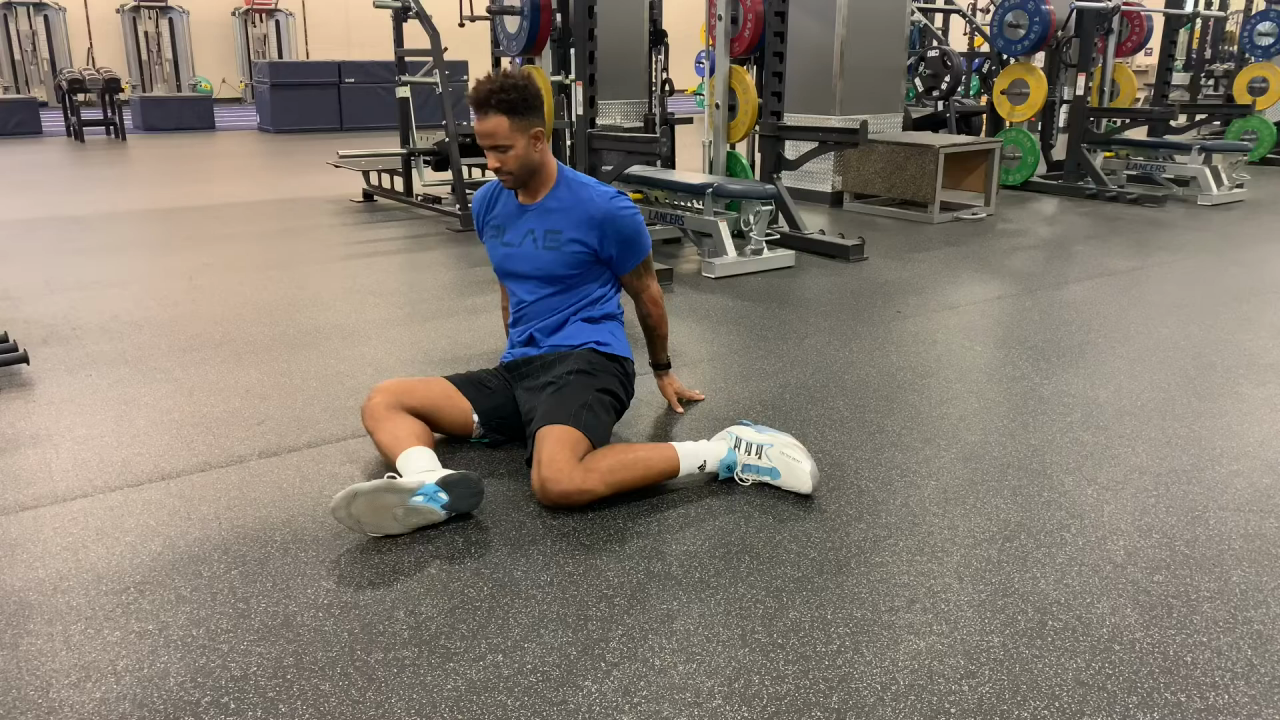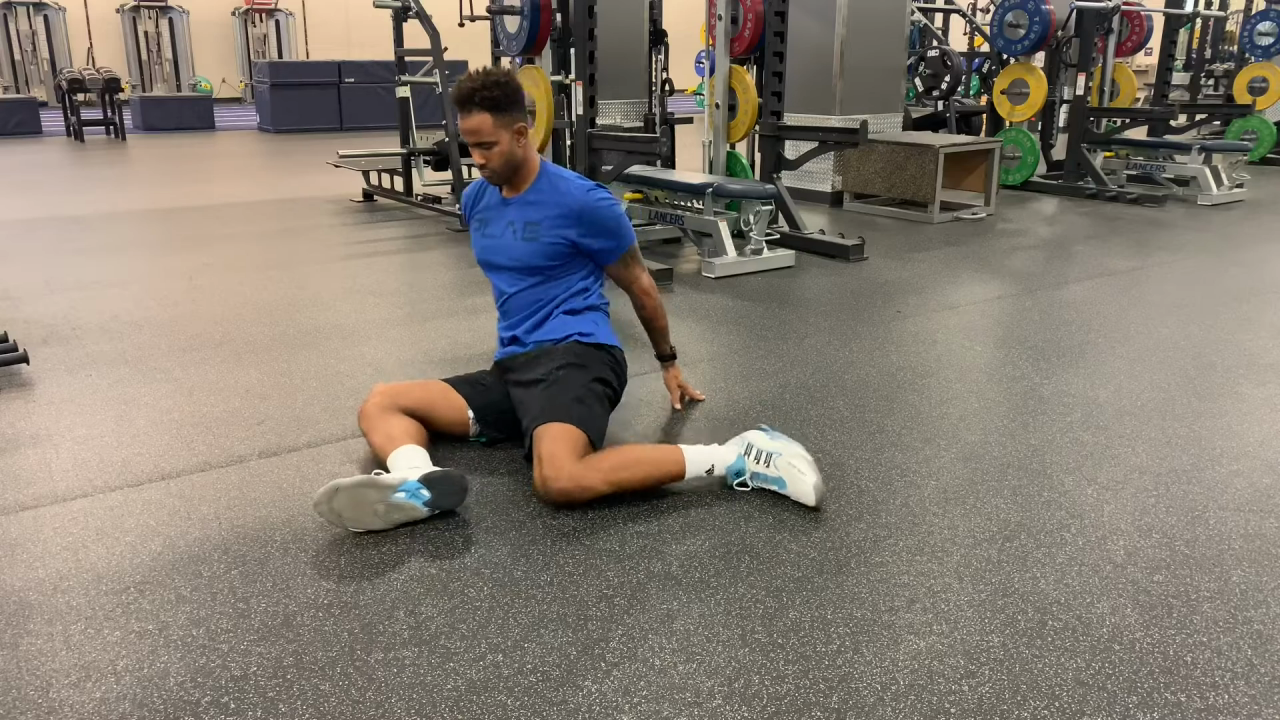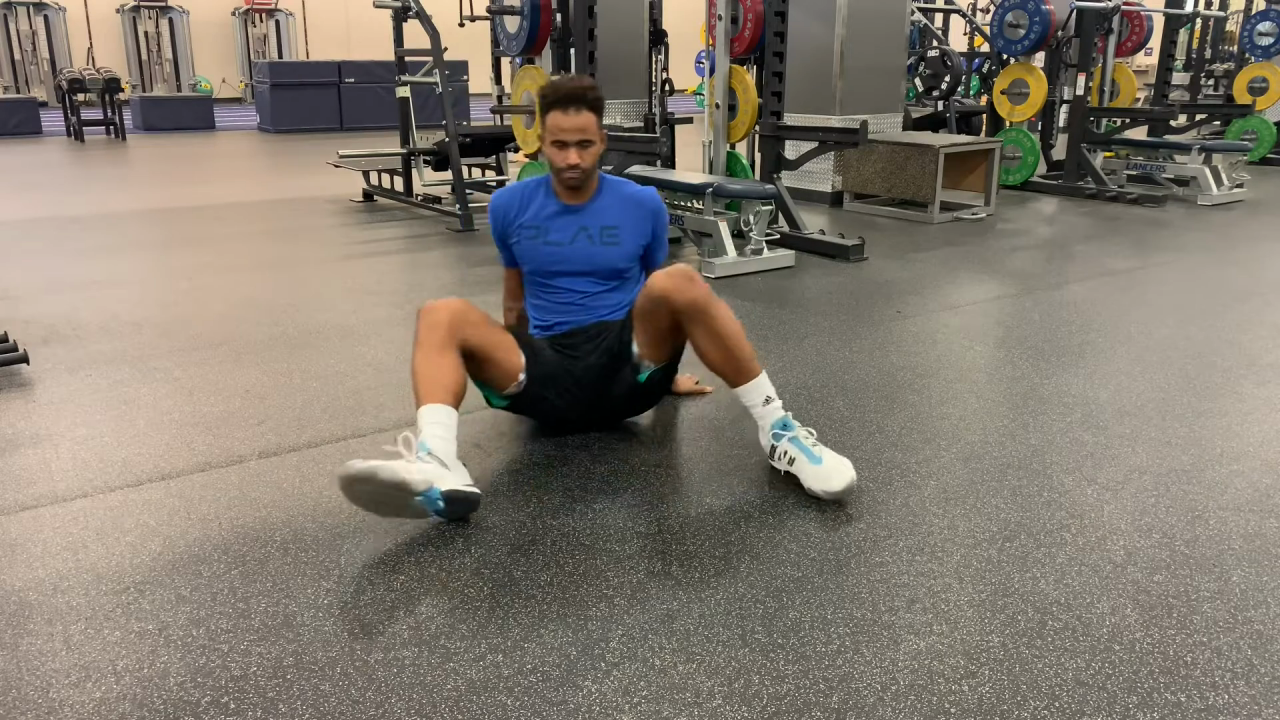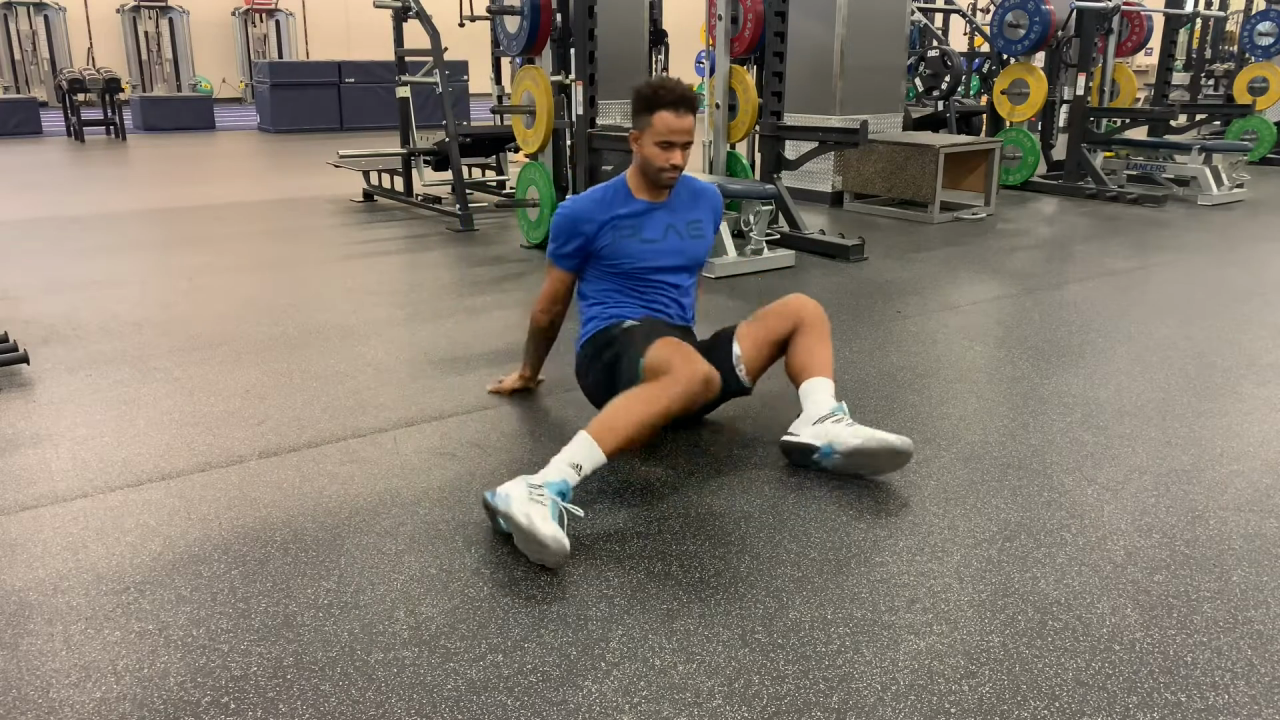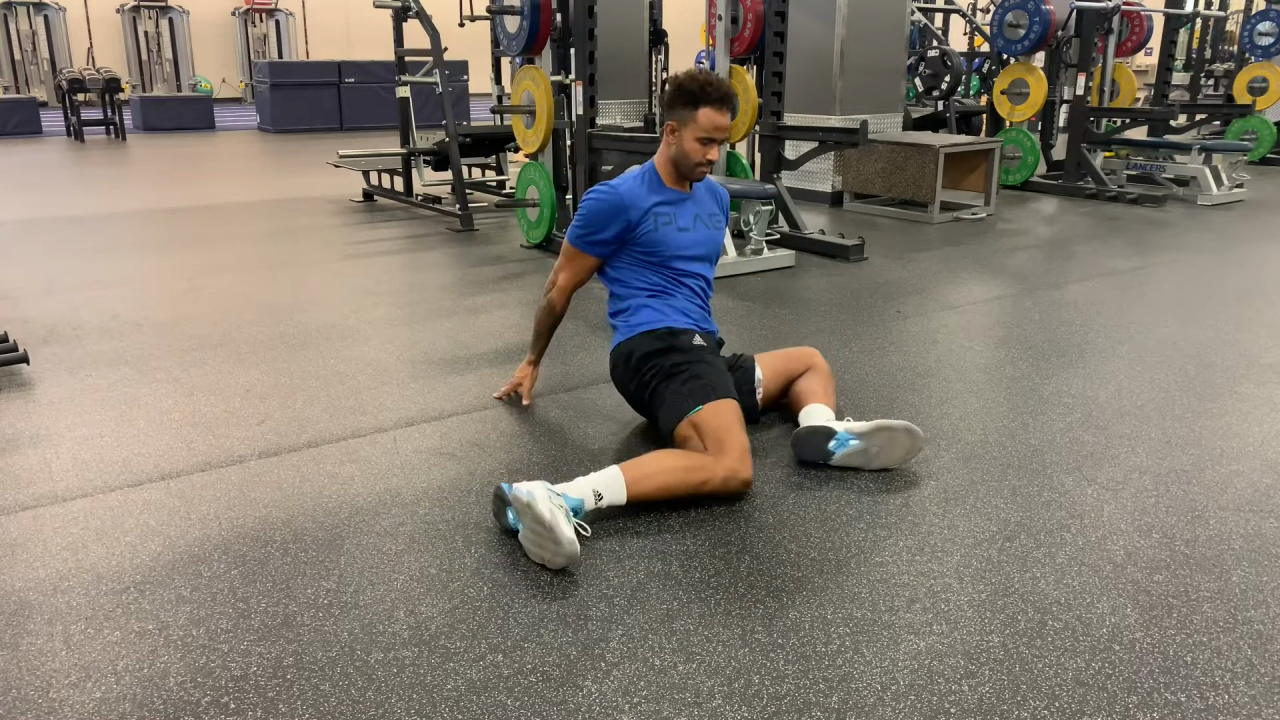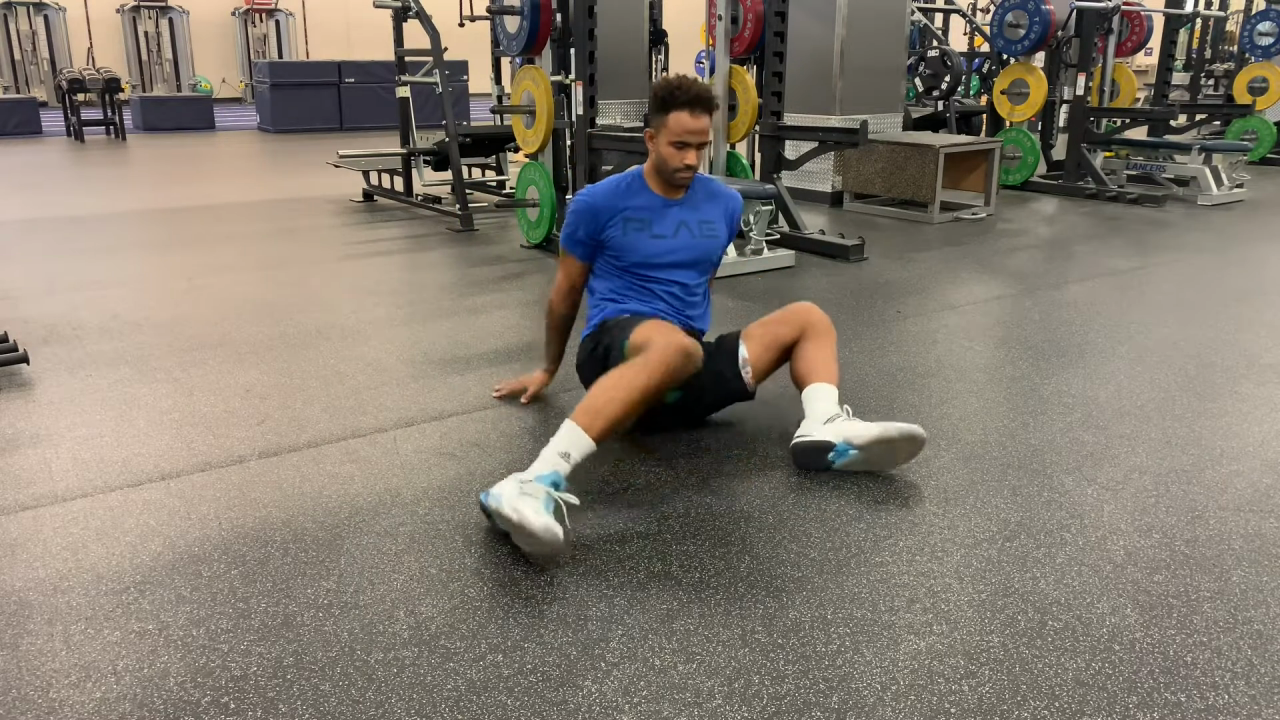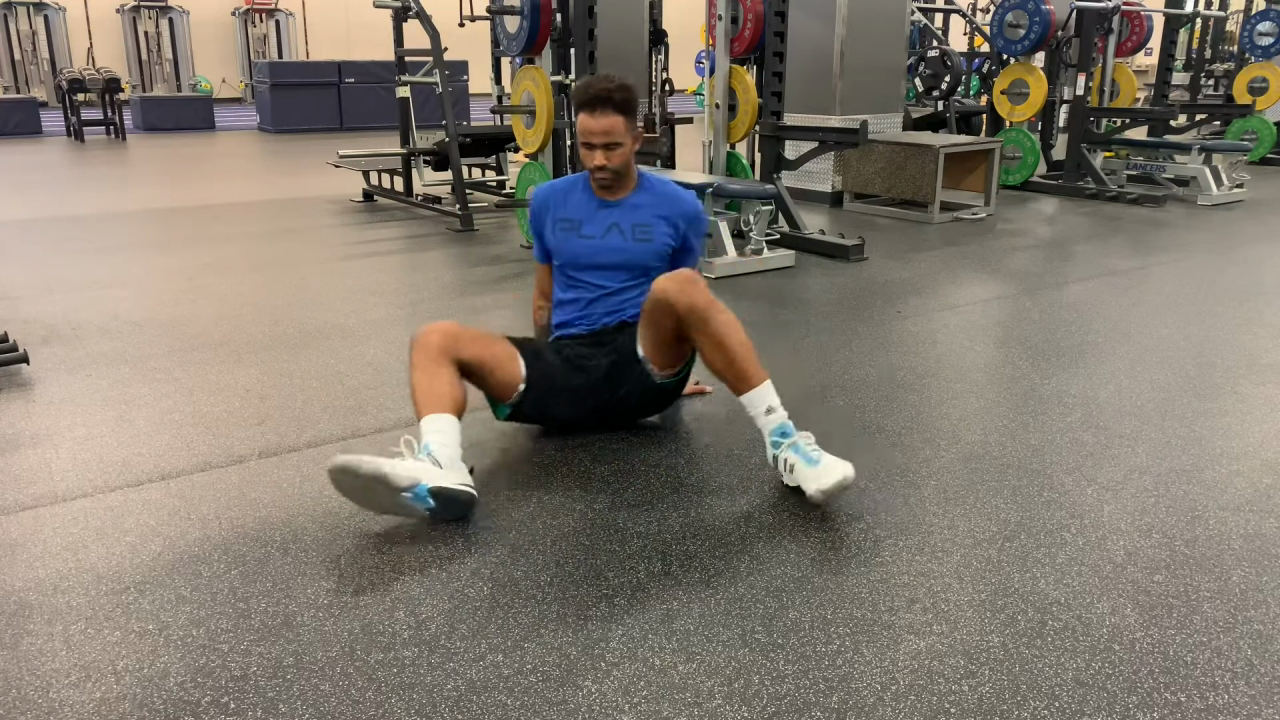
dt=0.7s
person 1, frame 1
left shoulder: (604, 209)
right shoulder: (487, 204)
left elbow: (646, 293)
left wrist: (662, 371)
left hip: (587, 362)
right hip: (520, 370)
left knee: (557, 483)
right knee: (382, 404)
left ankle: (728, 453)
right ankle: (433, 488)
person 1, frame 2
left shoulder: (581, 202)
right shoulder: (475, 200)
left elbow: (638, 283)
left wrist: (667, 362)
left hip: (575, 356)
right hip: (514, 367)
left knee: (560, 481)
right knee: (379, 406)
left ankle: (736, 458)
right ankle: (418, 485)
person 1, frame 3
left shoulder: (642, 205)
right shoulder: (511, 206)
left wrist: (667, 368)
right wrist: (507, 367)
left hip: (626, 368)
right hip: (550, 378)
left knee: (677, 282)
right knee: (440, 315)
left ankle: (780, 433)
right ankle: (435, 473)
person 1, frame 4
left shoulder: (706, 201)
right shoulder: (585, 212)
right elbow: (551, 305)
right wrist: (528, 373)
left hip: (678, 356)
right hip: (616, 357)
left knee: (802, 310)
right knee: (696, 377)
left ankle: (821, 426)
right ankle: (543, 490)
person 1, frame 5
left shoulder: (715, 198)
right shoulder: (617, 199)
right elbow: (562, 285)
right wrist: (532, 361)
left hip: (695, 351)
right hip: (660, 349)
left knee: (811, 362)
right knee: (730, 470)
left ankle: (825, 434)
right ankle: (559, 500)
person 1, frame 6
left shoulder: (725, 203)
right shoulder: (599, 203)
right elbow: (565, 290)
right wrist: (548, 369)
left hip: (689, 350)
right hip: (618, 348)
left knee: (808, 319)
right knee: (674, 348)
left ankle: (826, 433)
right ankle: (537, 485)
person 1, frame 7
left shoulder: (679, 208)
right shoulder: (549, 202)
left elbow: (685, 288)
left wrist: (682, 364)
right wrist: (549, 371)
left hip: (642, 366)
right hip: (569, 362)
left knee: (679, 287)
right knee: (433, 342)
left ankle: (785, 440)
right ankle: (440, 477)
